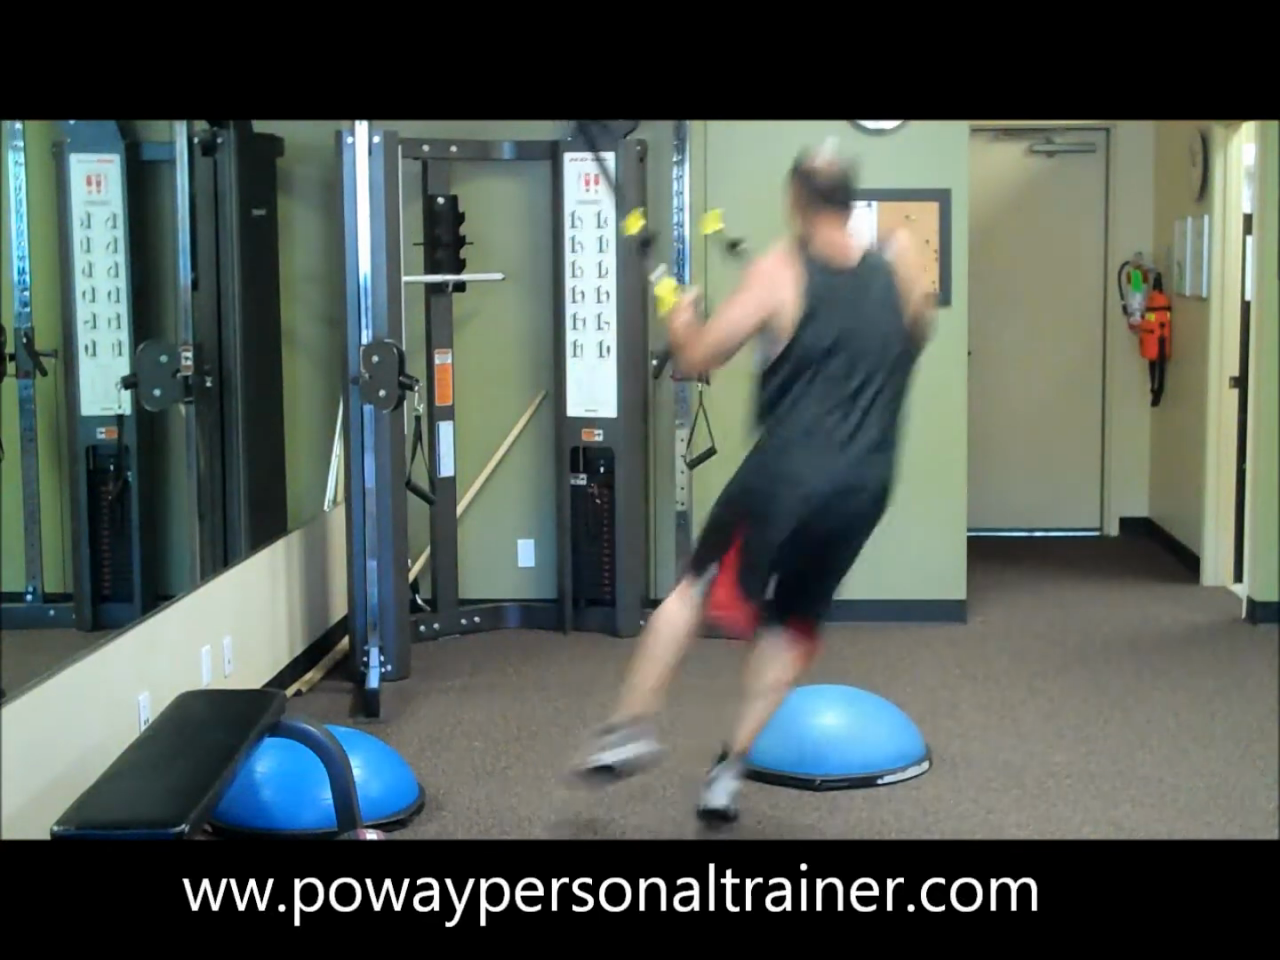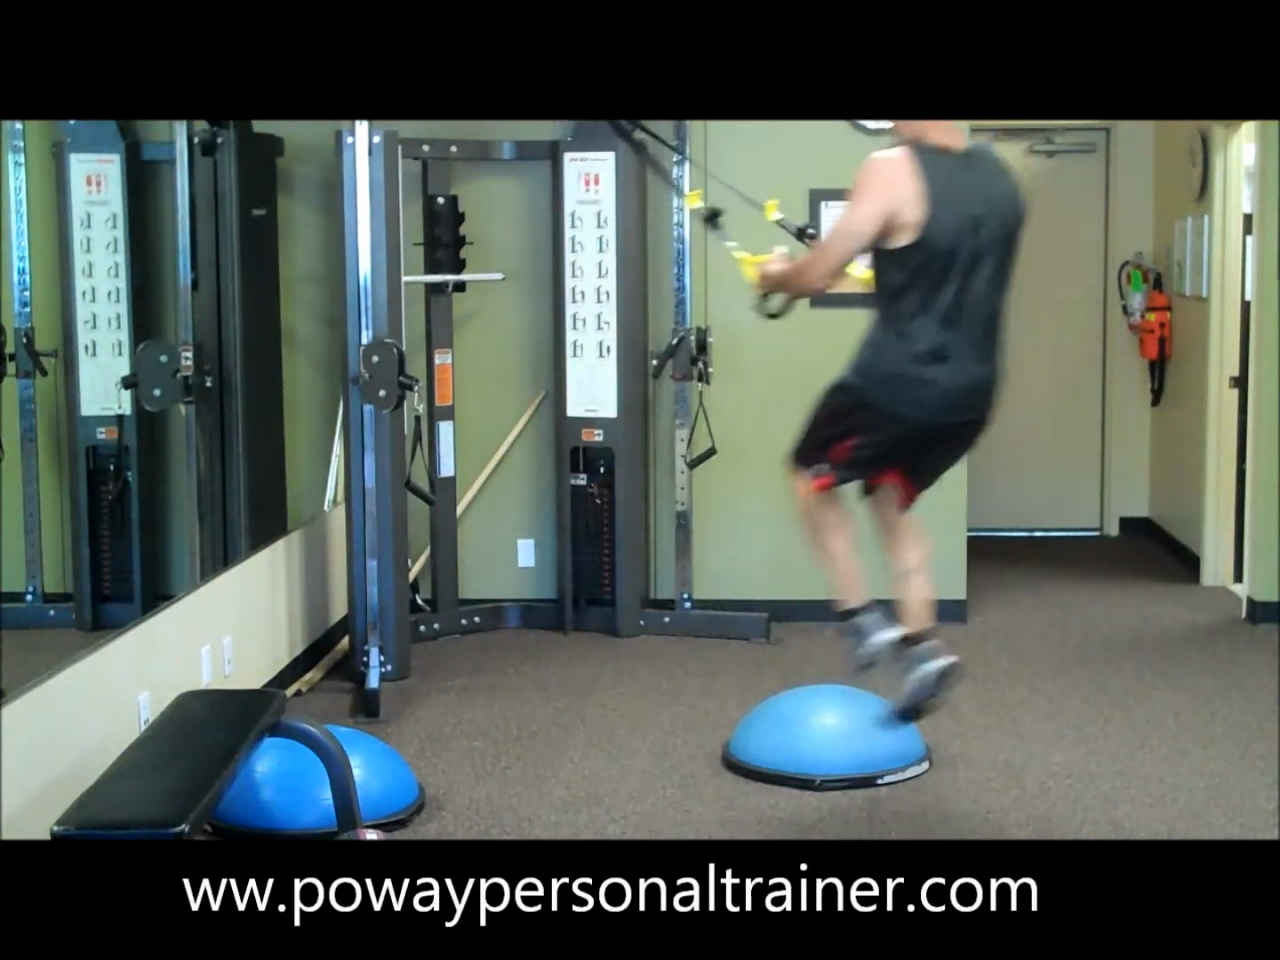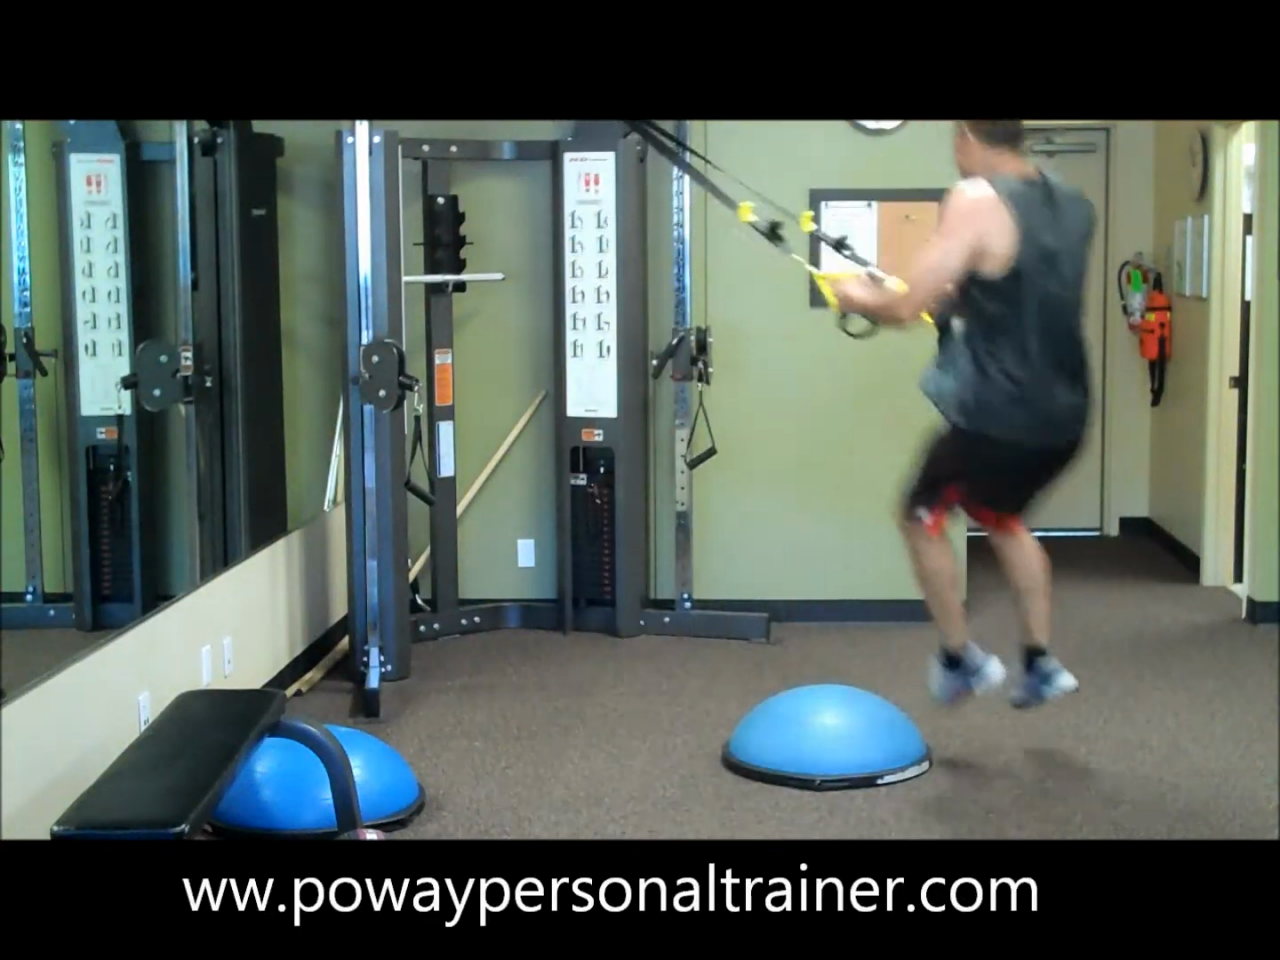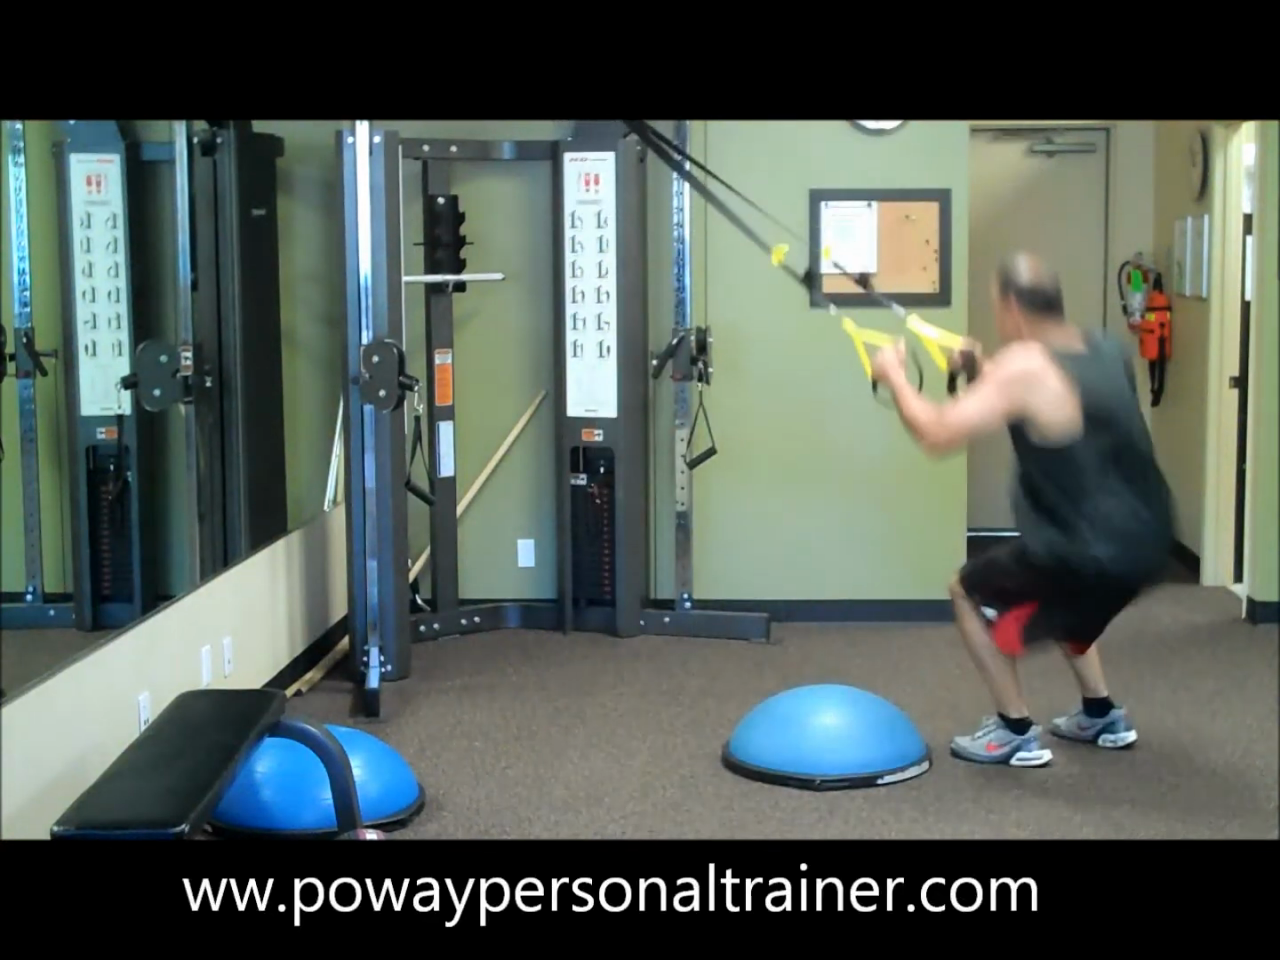
dt=0.2s
person 1, frame 1
left shoulder: (779, 271)
right shoulder: (903, 266)
left elbow: (696, 359)
left wrist: (681, 324)
left hip: (789, 481)
right hip: (862, 492)
left knee: (696, 592)
right knee: (792, 627)
left ankle: (631, 729)
right ankle: (730, 767)
person 1, frame 2
left shoulder: (893, 170)
right shoulder: (1001, 177)
left elbow: (817, 274)
left wrist: (777, 275)
left hip: (898, 383)
right hip: (971, 393)
left knee: (810, 478)
right knee: (893, 502)
left ankle: (864, 620)
right ankle: (921, 644)
person 1, frame 3
left shoulder: (976, 201)
right shoulder: (1070, 204)
left elbow: (907, 307)
left wrist: (857, 297)
left hip: (998, 416)
right hip: (1064, 418)
left knee: (922, 519)
right knee: (1001, 519)
left ankle: (963, 662)
right ankle: (1042, 663)
person 1, frame 4
left shoulder: (1025, 368)
right shoulder: (1105, 352)
left elbow: (939, 435)
left wrist: (894, 375)
right wrist: (979, 365)
left hip: (1098, 552)
right hip: (1148, 542)
left knee: (971, 595)
right knee: (1067, 612)
left ankle: (1016, 733)
right ankle: (1103, 715)
